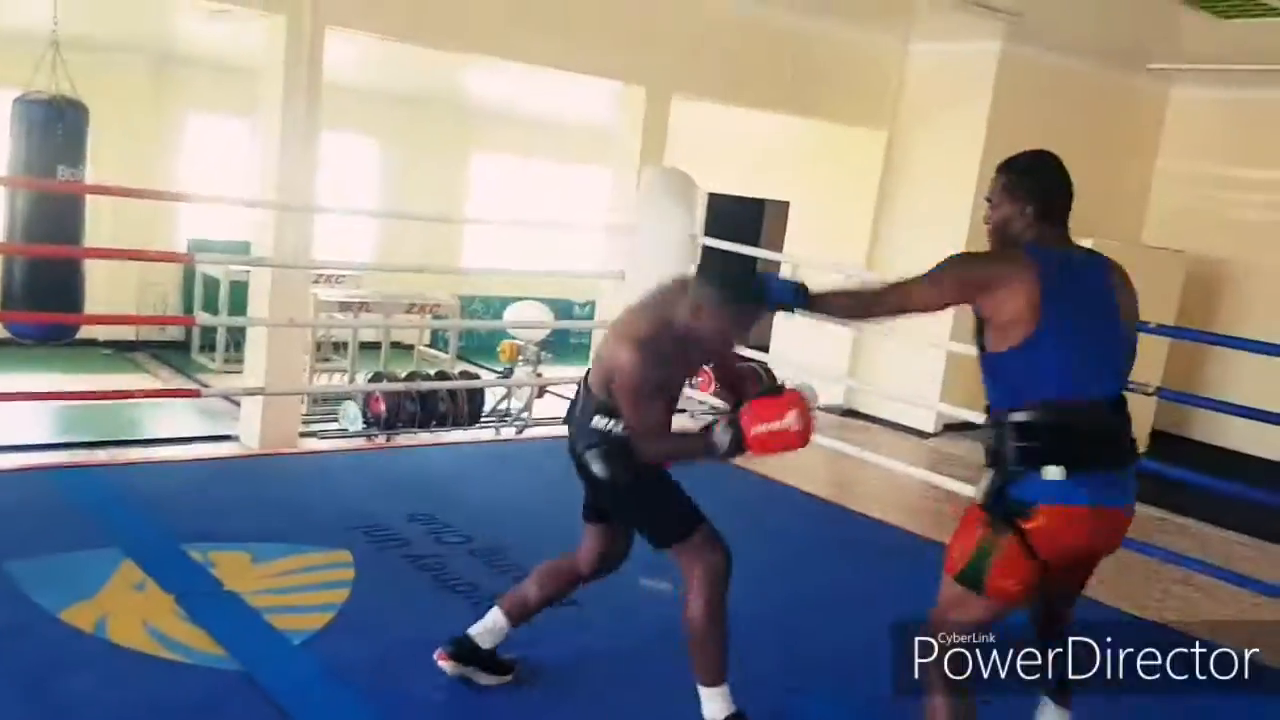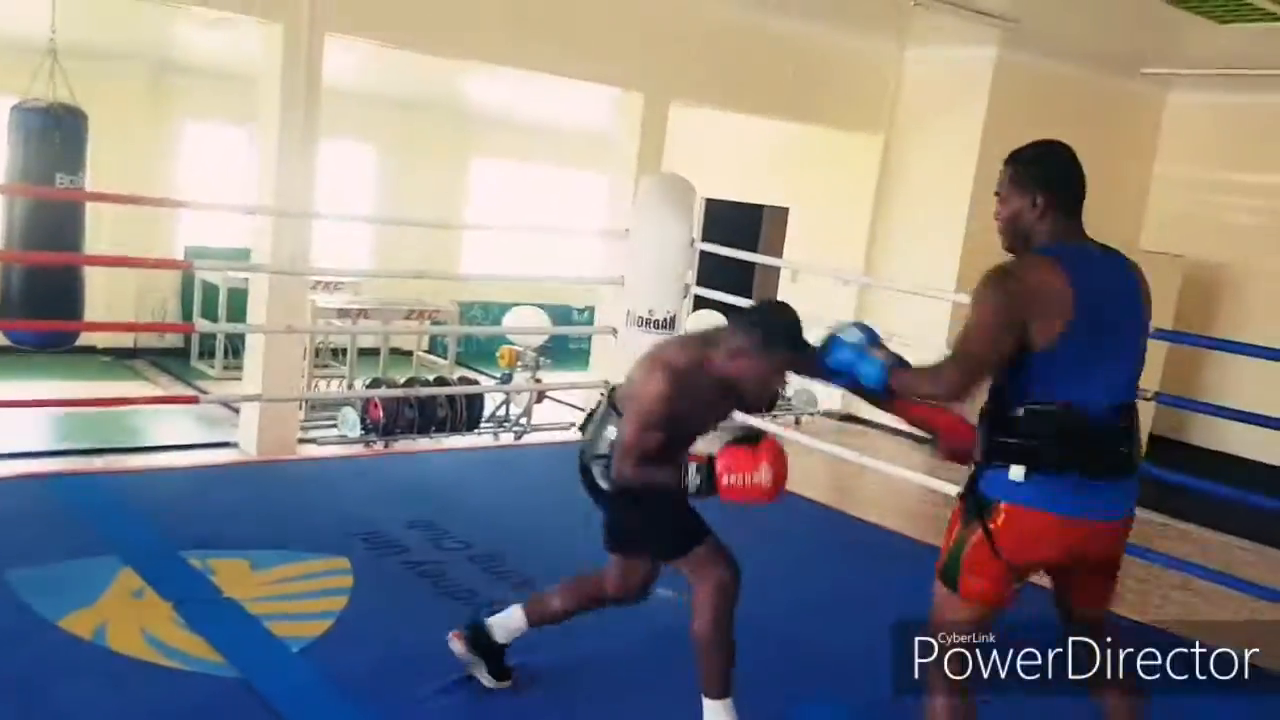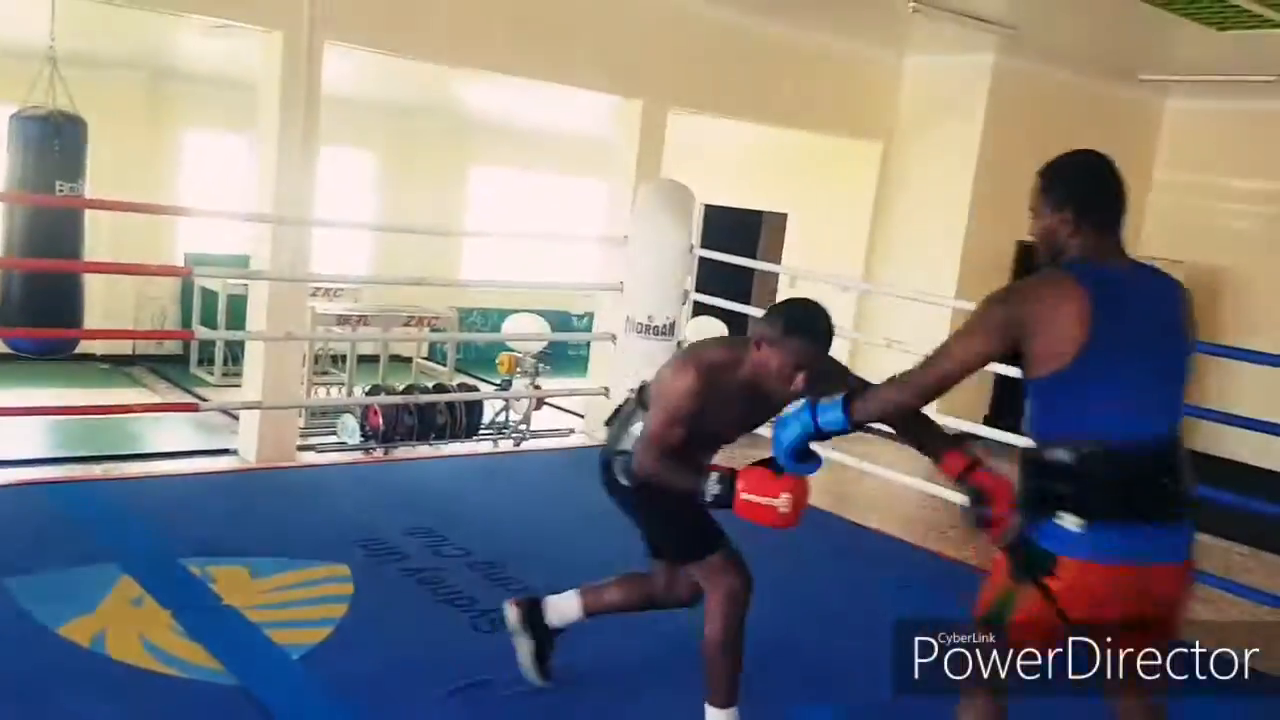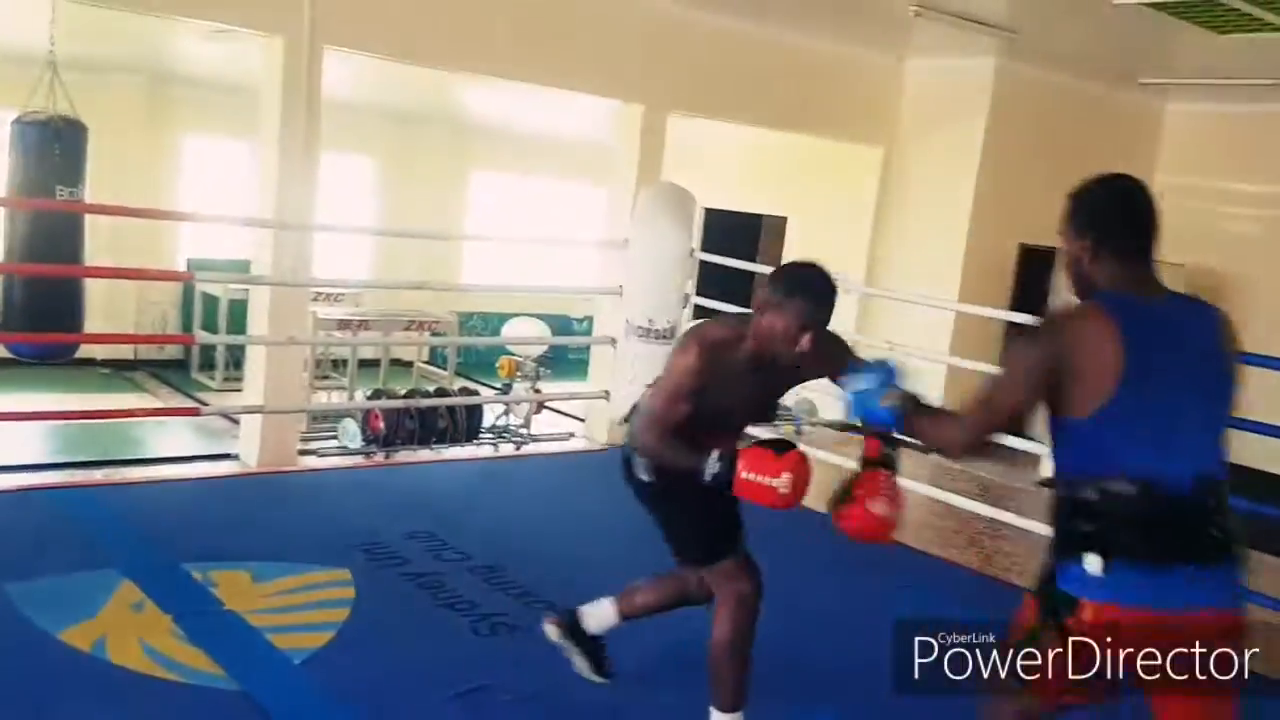
dt=0.1s
person 1, frame 1
left shoulder: (993, 273)
right shoulder: (1114, 279)
left elbow: (882, 301)
left wrist: (796, 294)
left hip: (1038, 493)
right hip: (1112, 494)
left knee: (945, 636)
right knee: (1049, 603)
person 1, frame 2
left shoulder: (1014, 282)
right shoulder: (1129, 278)
left elbow: (947, 384)
left wrist: (875, 366)
left hip: (1023, 501)
right hip: (1109, 500)
right knee: (1087, 637)
person 1, frame 3
left shoulder: (1030, 302)
right shoulder: (1171, 298)
left elbow: (917, 386)
left wrist: (825, 414)
left hip: (1069, 541)
right hip: (1163, 548)
person 1, frame 4
left shoulder: (1064, 336)
right shoulder: (1211, 331)
left elbow: (964, 435)
left wrist: (893, 405)
left hip: (1105, 591)
right hip: (1210, 594)
person 2, frame 1
left shoulder: (691, 302)
right shoulder: (639, 350)
right elbow: (649, 444)
right wrist: (731, 437)
left hip: (611, 433)
right hip: (612, 442)
left knee: (596, 557)
right knee: (708, 561)
left ankle: (470, 647)
person 2, frame 2
left shoulder: (750, 363)
right shoulder: (675, 374)
right elbow: (635, 463)
right wrist: (708, 476)
left hip: (641, 454)
right hip: (619, 459)
left knee: (628, 581)
right knee: (716, 575)
left ankle: (484, 637)
person 2, frame 3
left shoulder: (808, 368)
right shoulder: (695, 376)
right elbow: (649, 461)
left wrist: (955, 457)
right wrist: (726, 487)
left hip: (678, 459)
right hip: (633, 462)
left knee: (675, 585)
right knee: (727, 582)
left ankle: (540, 614)
person 2, frame 4
left shoulder: (818, 349)
right shoulder: (705, 353)
right elbow: (647, 437)
right wrist: (727, 466)
left hip: (709, 460)
right hip: (662, 462)
left knee: (707, 579)
right knee: (740, 586)
left ankle: (582, 623)
